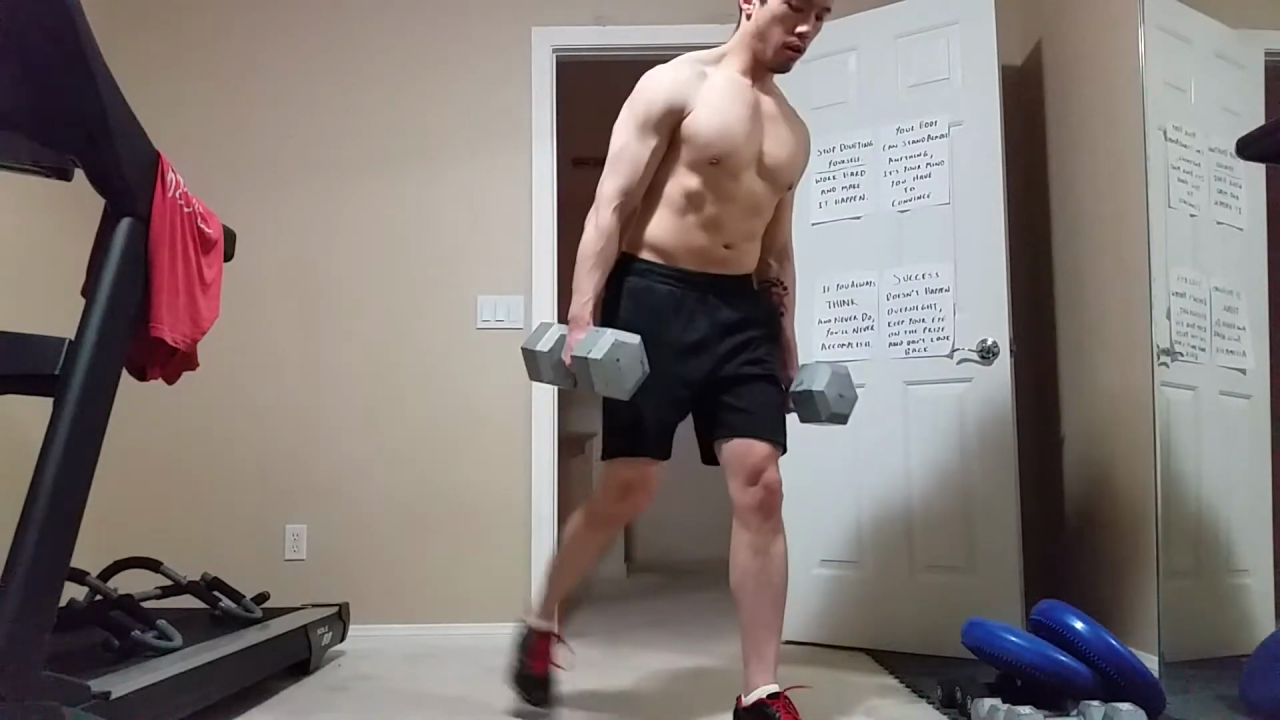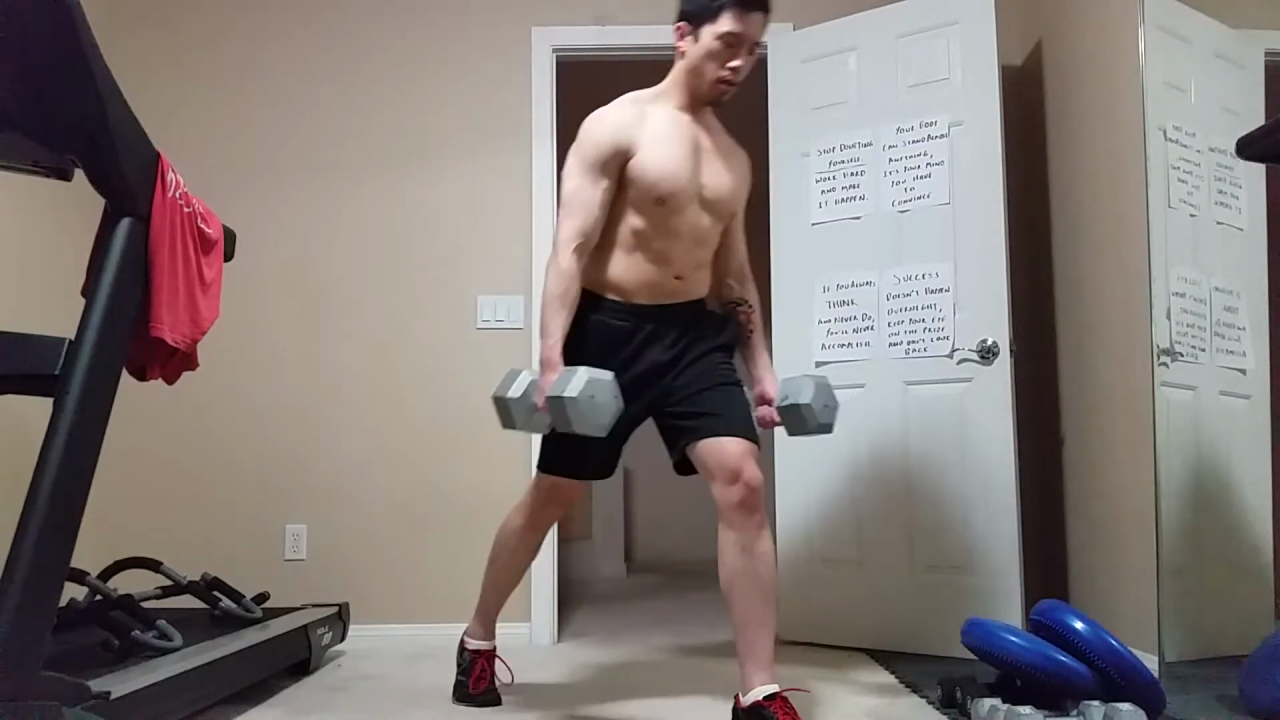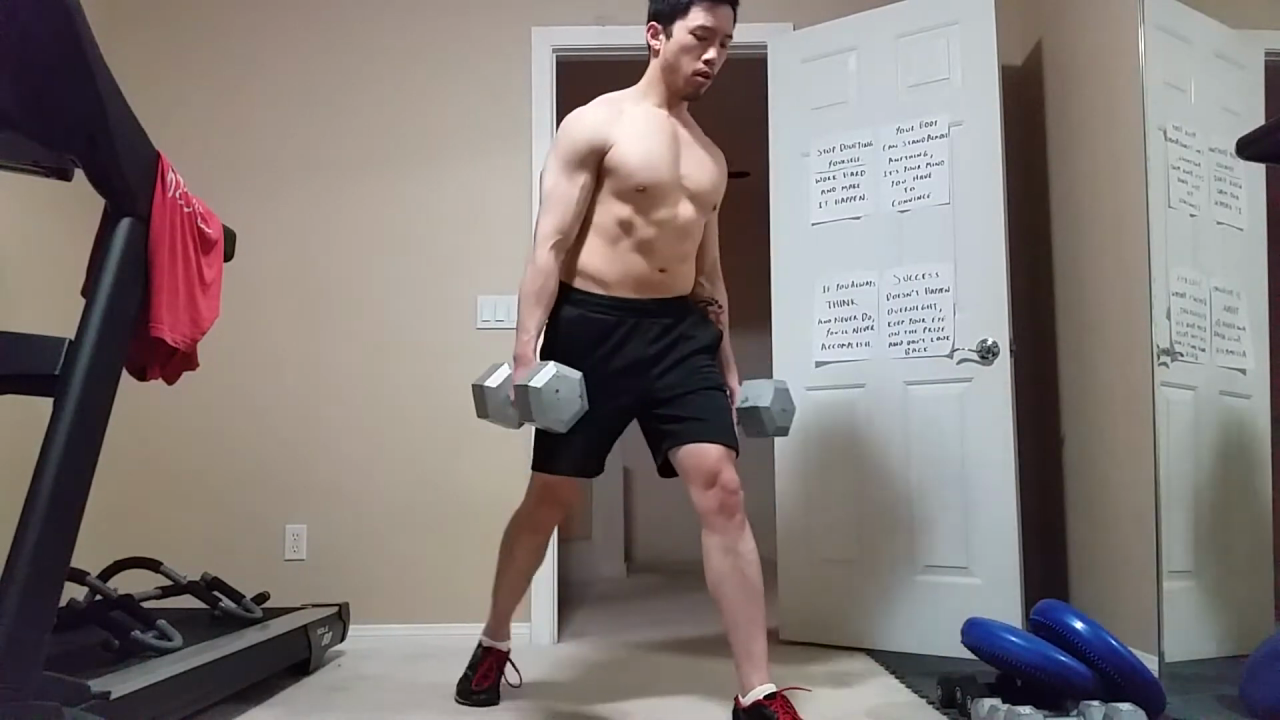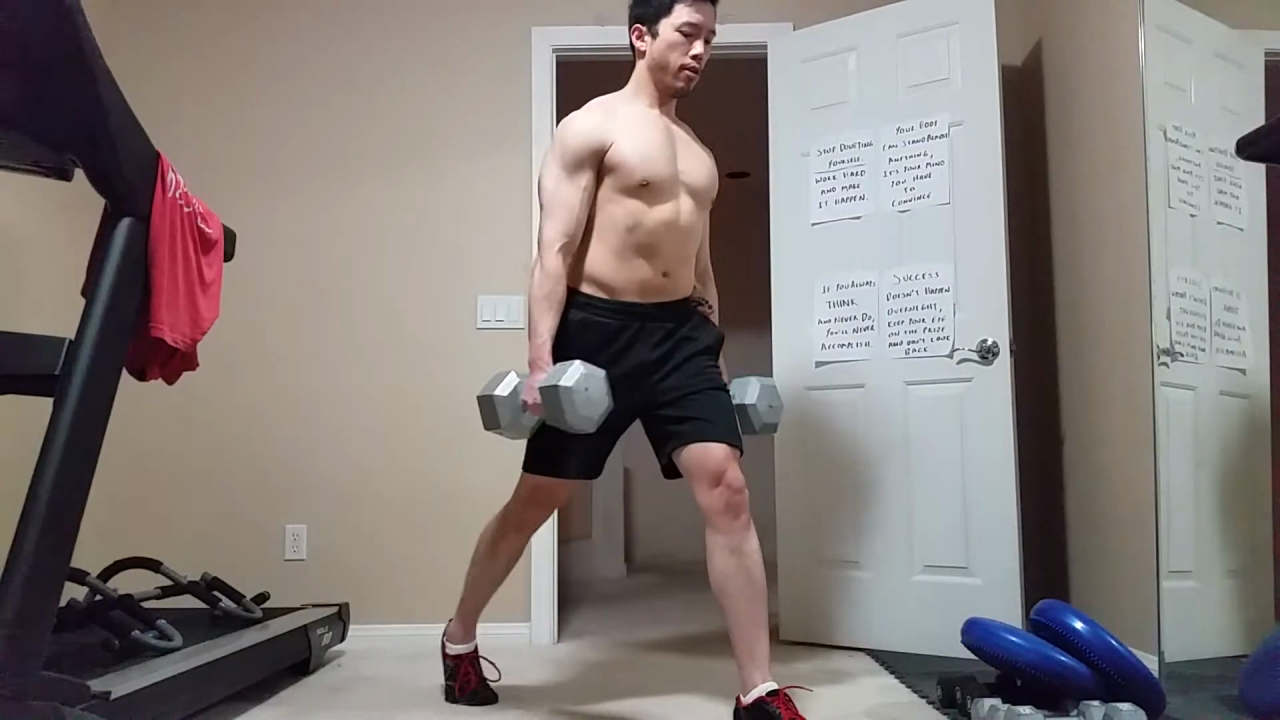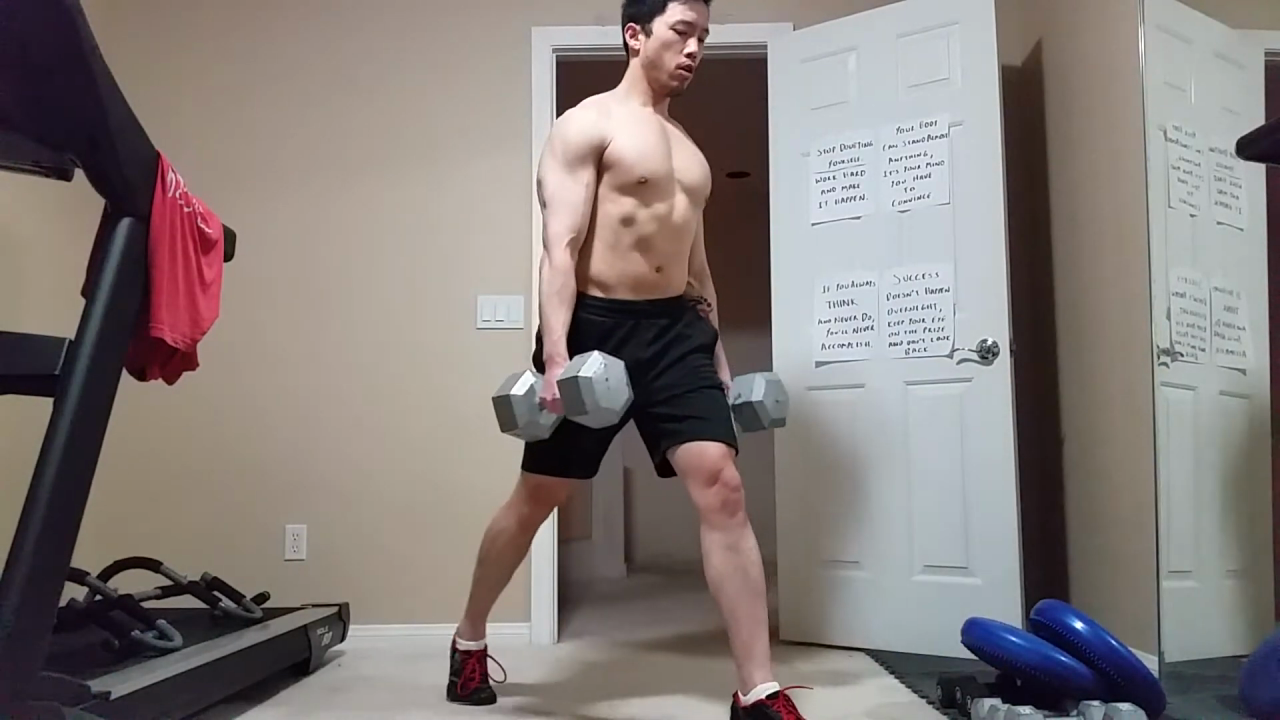
dt=0.4s
person 1, frame 1
left shoulder: (793, 128)
right shoulder: (676, 85)
right elbow: (611, 206)
left wrist: (788, 347)
right wrist: (581, 315)
left hip: (743, 311)
right hip: (658, 296)
left knee: (759, 488)
right knee: (628, 490)
right ankle: (541, 626)
person 1, frame 2
left shoulder: (732, 156)
right shoulder: (616, 126)
left elbow: (733, 270)
right elbow: (571, 248)
left wrist: (760, 368)
right wrist: (551, 356)
left hip: (694, 333)
right hip: (611, 329)
left knee: (743, 487)
right knee: (552, 496)
right ankle: (478, 640)
person 1, frame 3
left shoulder: (710, 156)
right shoulder: (594, 125)
right elbow: (551, 244)
left wrist: (728, 368)
right wrist: (525, 350)
left hip: (680, 331)
right hip: (594, 328)
left knee: (722, 494)
right knee: (550, 498)
right ankle: (493, 641)
person 1, frame 4
left shoulder: (700, 154)
right shoulder: (590, 128)
right elbow: (555, 250)
left wrist: (719, 358)
right wrist: (540, 357)
left hip: (681, 334)
right hip: (597, 330)
left knee: (728, 494)
right knee: (536, 499)
right ankle: (460, 638)
person 1, frame 5
left shoulder: (690, 150)
right shoulder: (586, 126)
right elbow: (560, 248)
left wrist: (719, 360)
right wrist: (557, 354)
left hip: (675, 331)
right hip: (596, 327)
left knee: (722, 492)
right knee: (537, 496)
right ankle: (469, 640)
